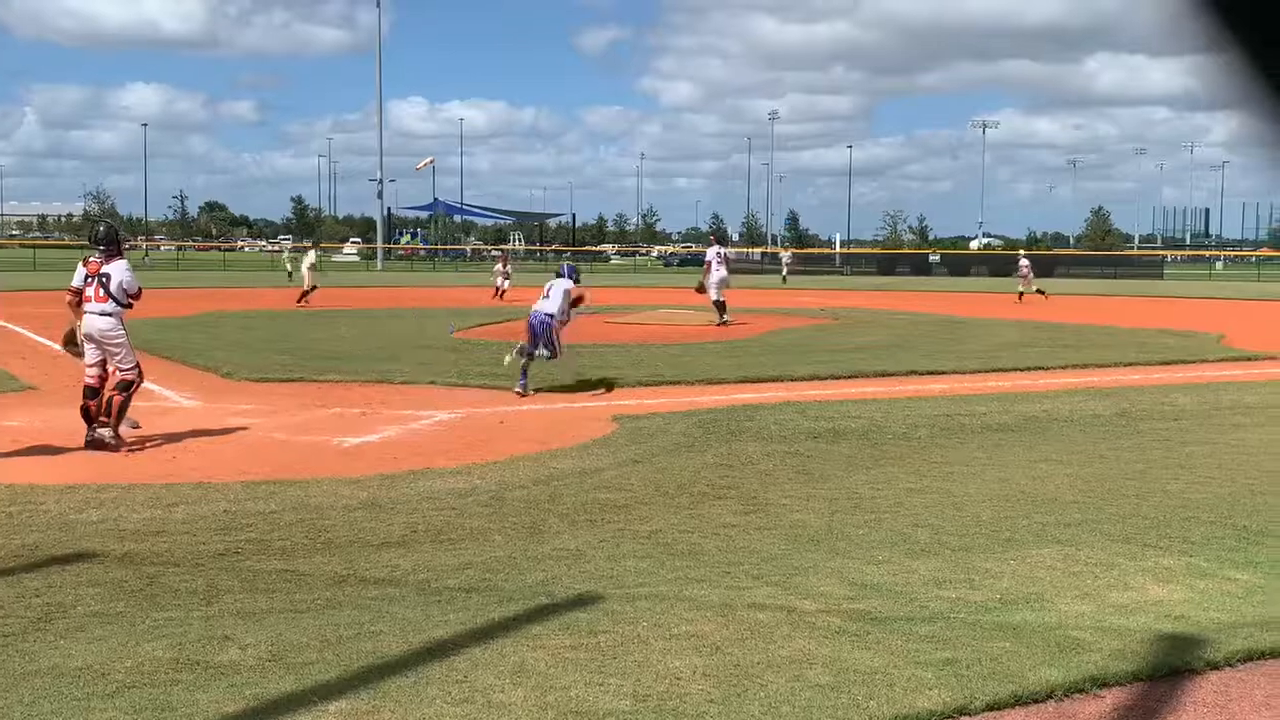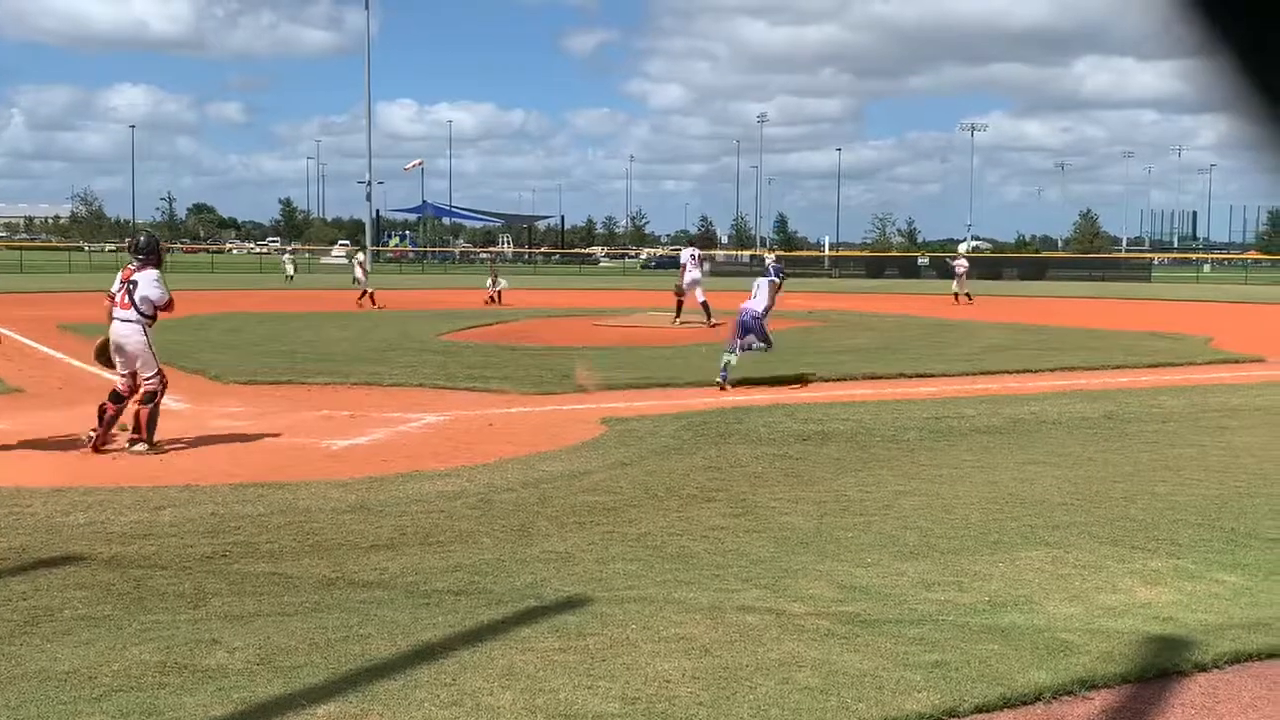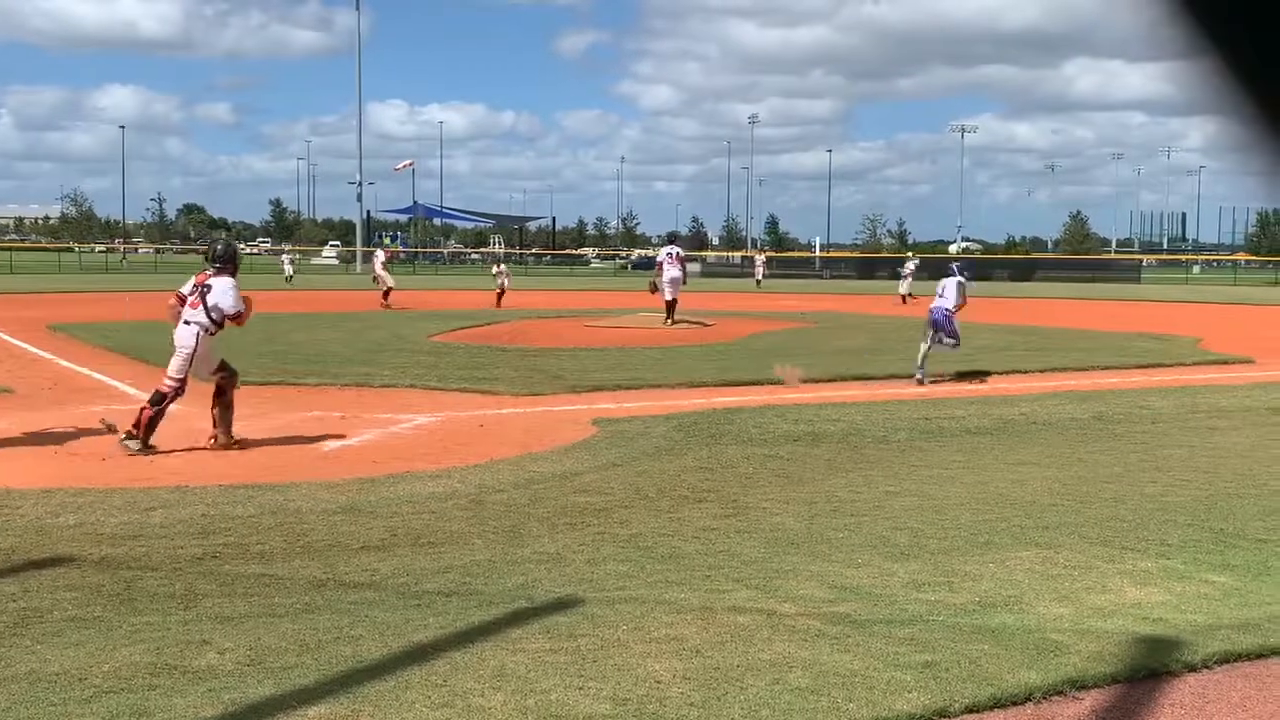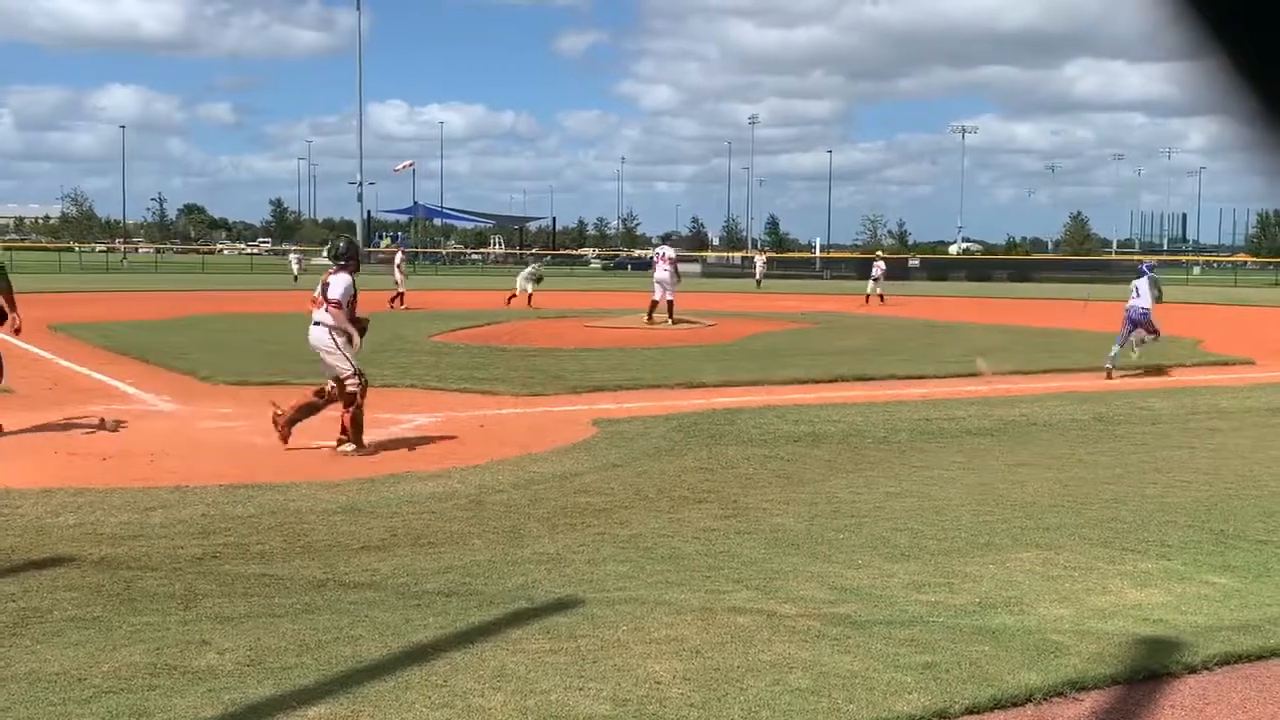
dt=0.5s
person 1, frame 1
left shoulder: (84, 265)
right shoulder: (121, 265)
left elbow: (71, 299)
right elbow: (136, 295)
left wrist: (80, 319)
left hip: (87, 322)
right hip: (110, 324)
left knee: (93, 377)
right knee: (130, 375)
left ankle: (94, 432)
right ankle: (107, 425)
person 1, frame 2
left shoulder: (125, 272)
right shoulder: (152, 275)
left elbow: (108, 303)
right elbow: (168, 307)
left wrist: (112, 330)
right wrist: (162, 280)
left hip: (117, 329)
right hip: (135, 332)
left knee: (126, 385)
right knee: (153, 384)
left ankle: (98, 434)
right ankle: (139, 441)
person 1, frame 3
left shoulder: (200, 277)
right shoulder: (227, 283)
left elbow: (174, 303)
right elbow: (239, 320)
left wrist: (178, 329)
right wrist: (248, 308)
left hip: (186, 332)
right hip: (195, 337)
left knee: (227, 377)
right knee: (171, 387)
left ankle: (222, 435)
right ankle: (135, 437)
person 1, frame 4
left shoulder: (330, 276)
right shoulder: (345, 279)
left elbow: (319, 306)
right elbow: (332, 308)
right wrist: (352, 330)
left hip: (320, 334)
right hip: (329, 336)
left knee: (337, 389)
right knee: (356, 384)
left ankle: (287, 418)
right ankle: (349, 441)
